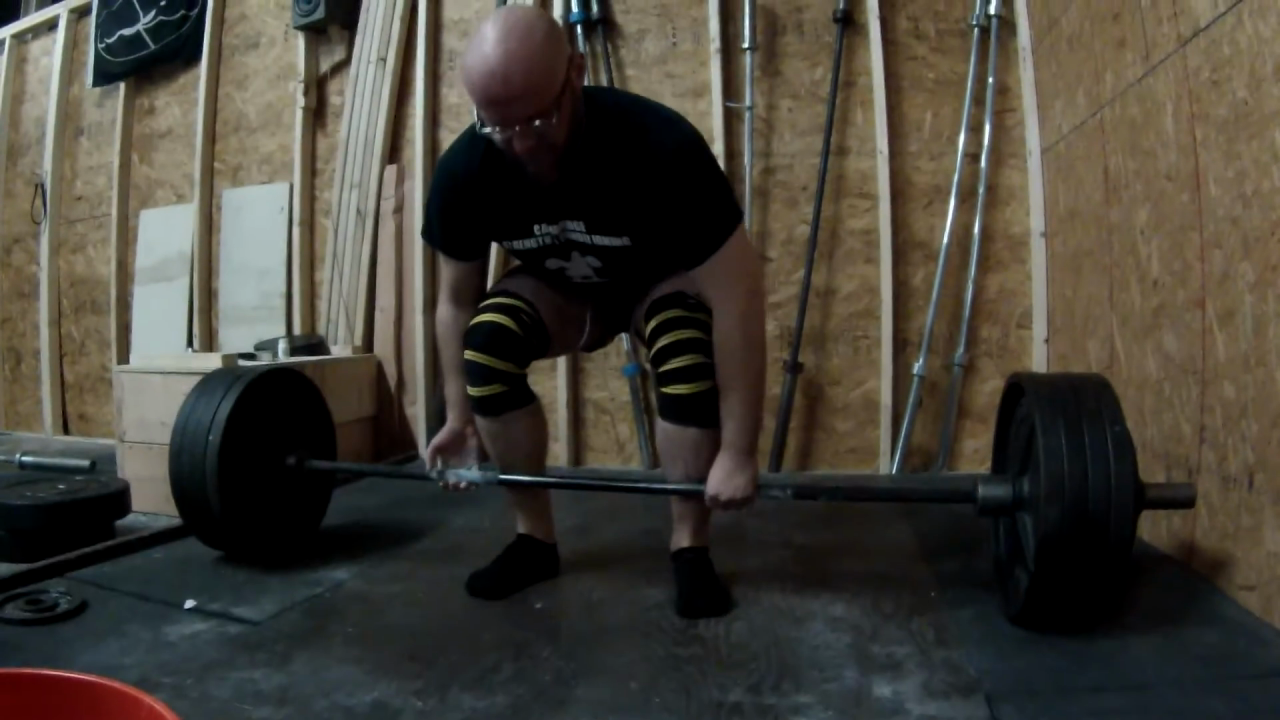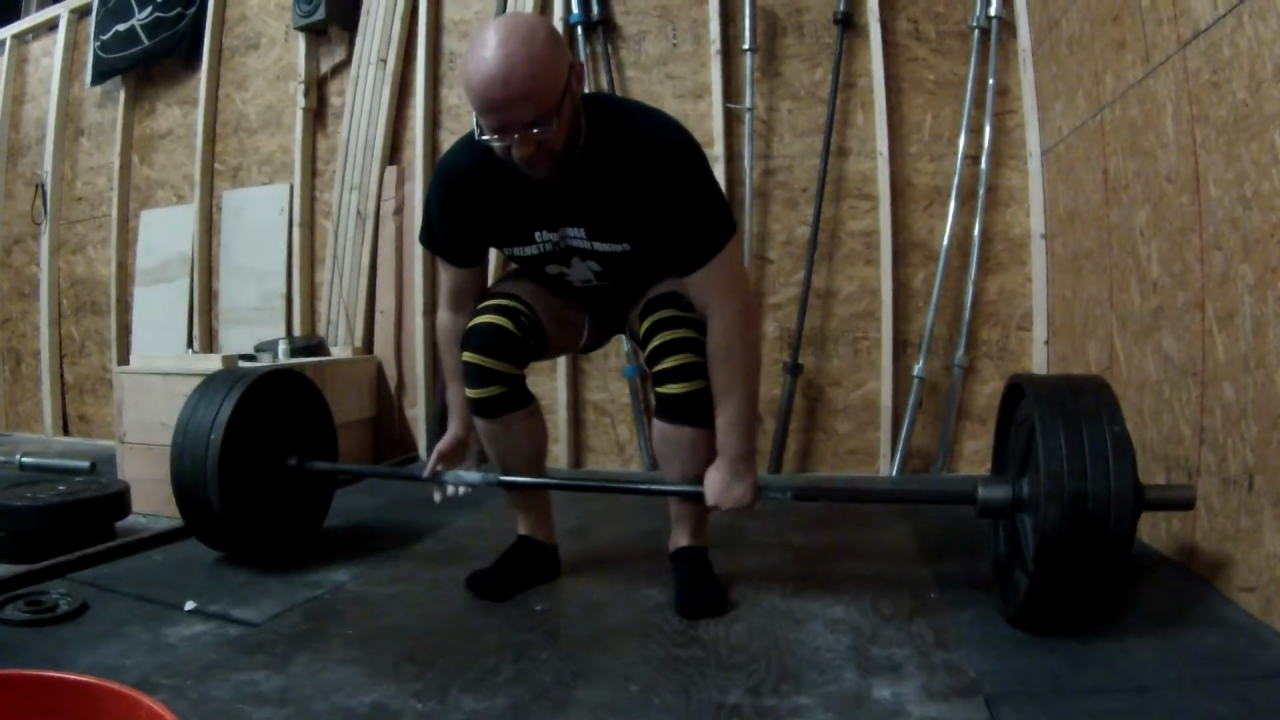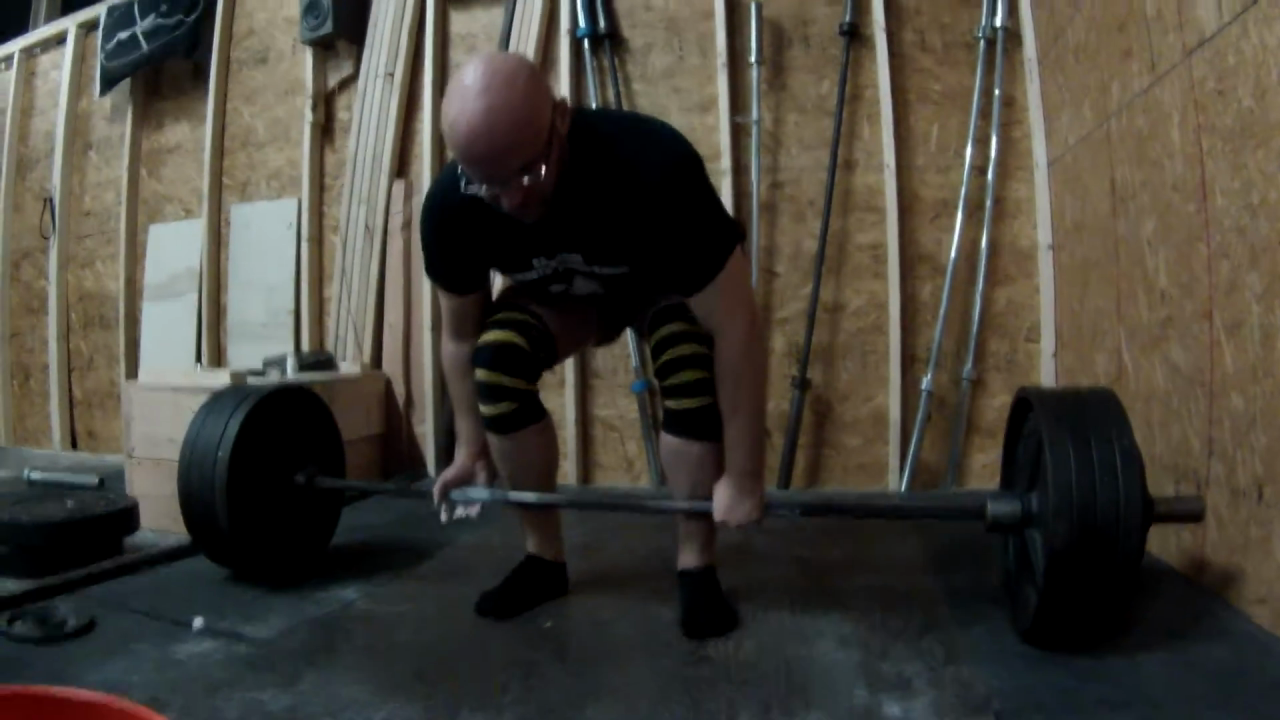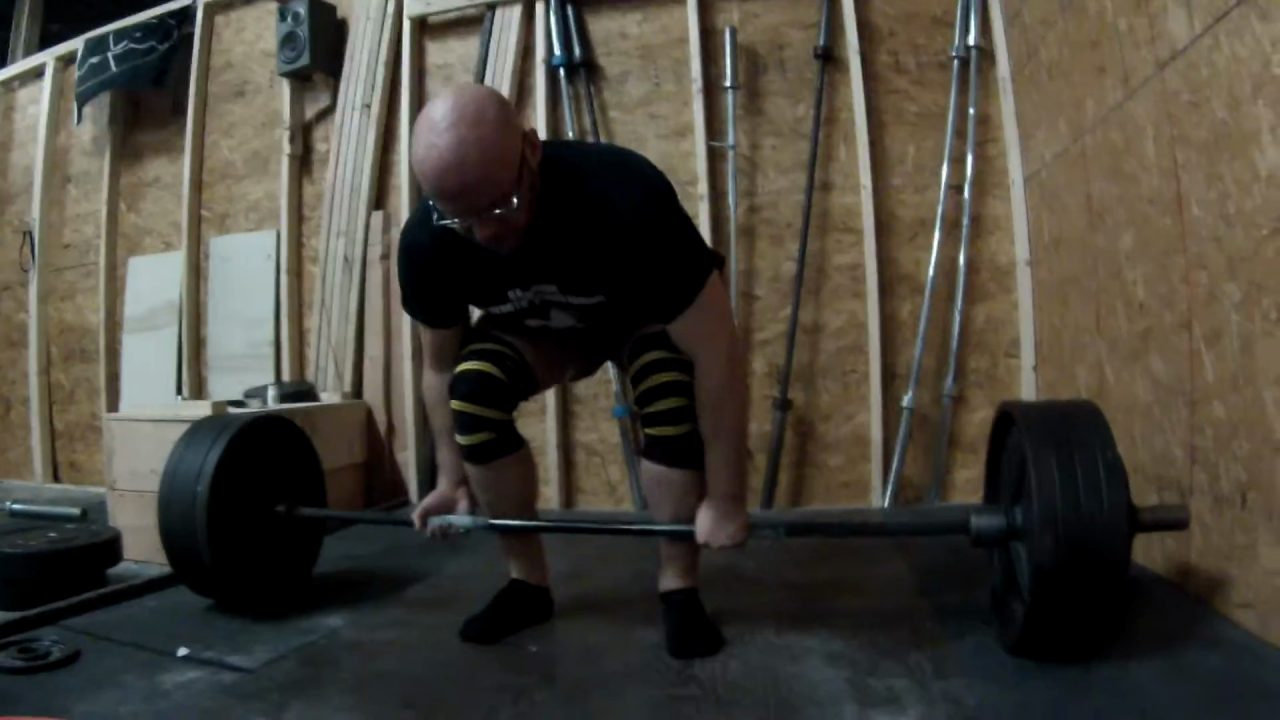
dt=0.4s
person 1, frame 1
left shoulder: (659, 146)
right shoulder: (463, 171)
left elbow: (736, 298)
right elbow: (456, 299)
left wrist: (737, 452)
right wrist: (458, 414)
left hip: (660, 278)
right hip: (562, 288)
left knee: (688, 353)
right knee: (486, 344)
left ankle: (689, 547)
right ankle: (535, 538)
person 1, frame 2
left shoulder: (656, 152)
right shoulder: (461, 176)
left elbow: (728, 308)
right elbow: (455, 306)
left wrist: (734, 459)
right wrist: (460, 421)
left hip: (656, 281)
right hip: (558, 290)
left knee: (683, 350)
right knee: (484, 344)
left ankle: (688, 546)
right ankle: (535, 539)
person 1, frame 3
left shoulder: (652, 168)
right shoulder: (450, 207)
left elbow: (735, 327)
right elbow: (460, 334)
left wrist: (742, 476)
right wrist: (470, 449)
left hip: (665, 281)
right hip: (560, 292)
left knee: (690, 369)
right knee: (496, 360)
left ankle: (696, 565)
right ankle: (544, 556)
person 1, frame 4
left shoulder: (626, 201)
right shoulder: (426, 243)
left elbow: (716, 354)
right elbow: (440, 367)
left wrist: (725, 500)
right wrist: (451, 478)
left hip: (645, 312)
right hip: (541, 324)
left knee: (670, 392)
right knee: (473, 388)
left ankle: (678, 588)
right ankle: (527, 582)
